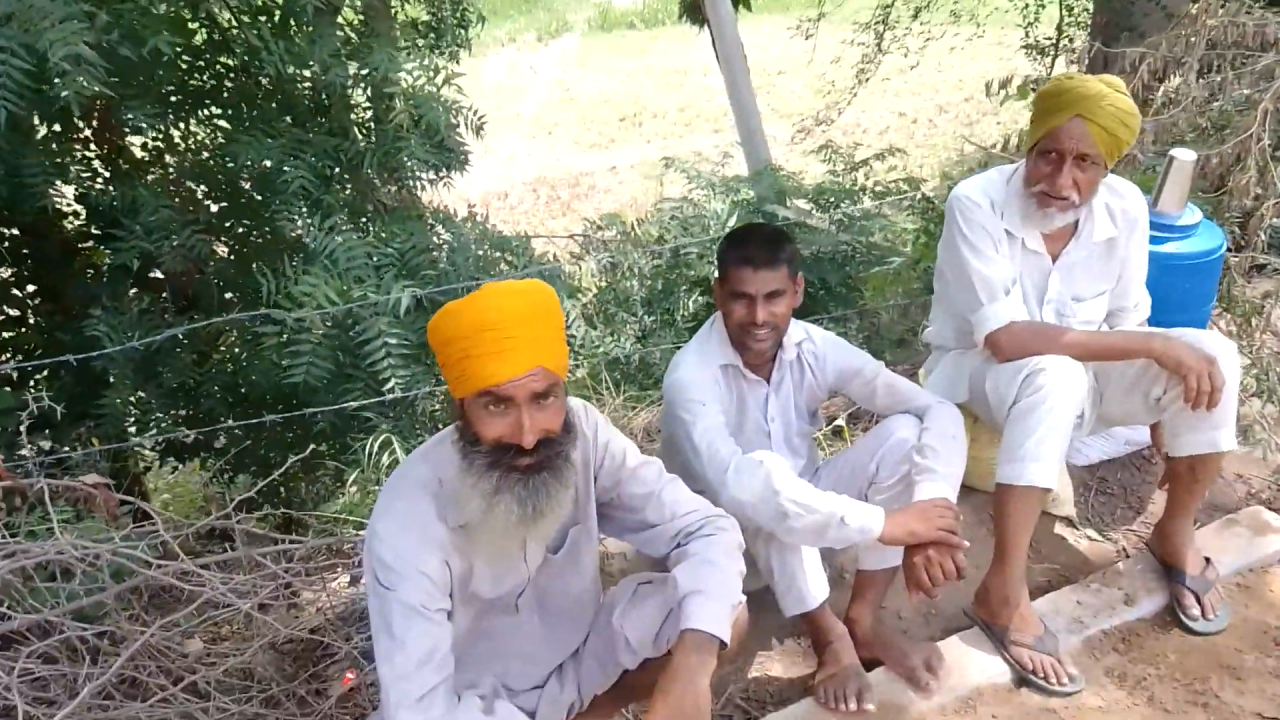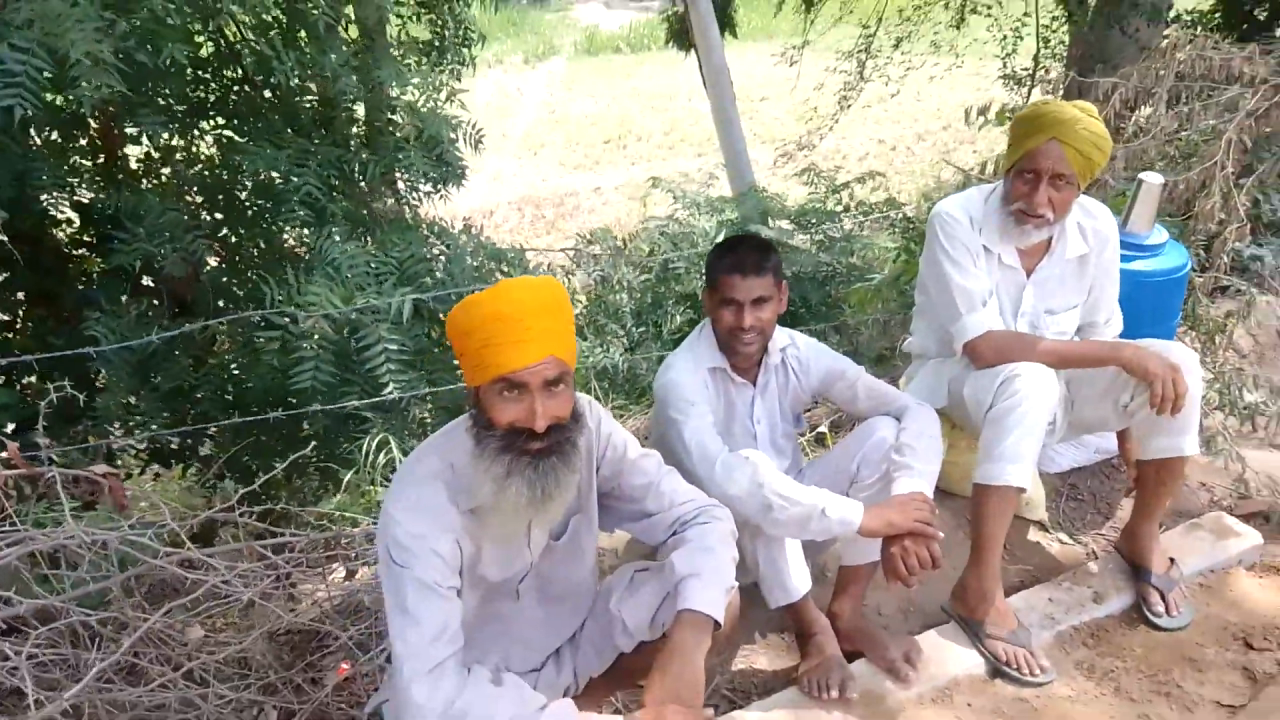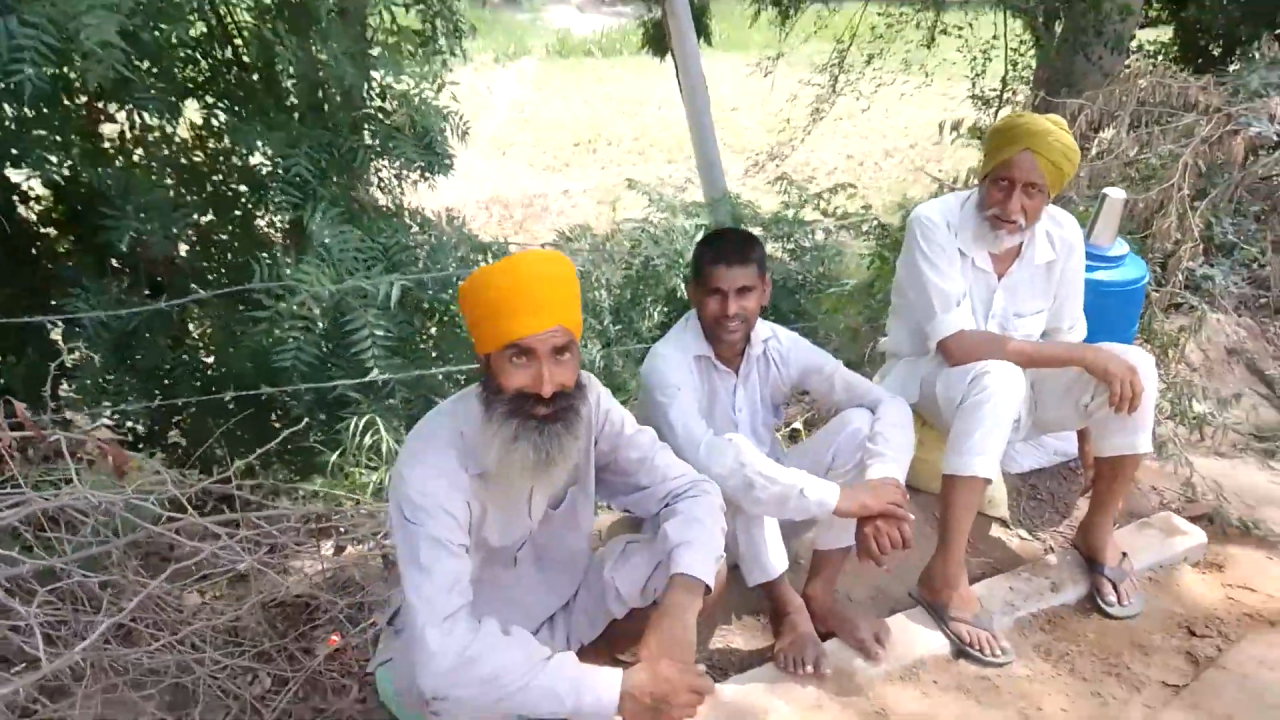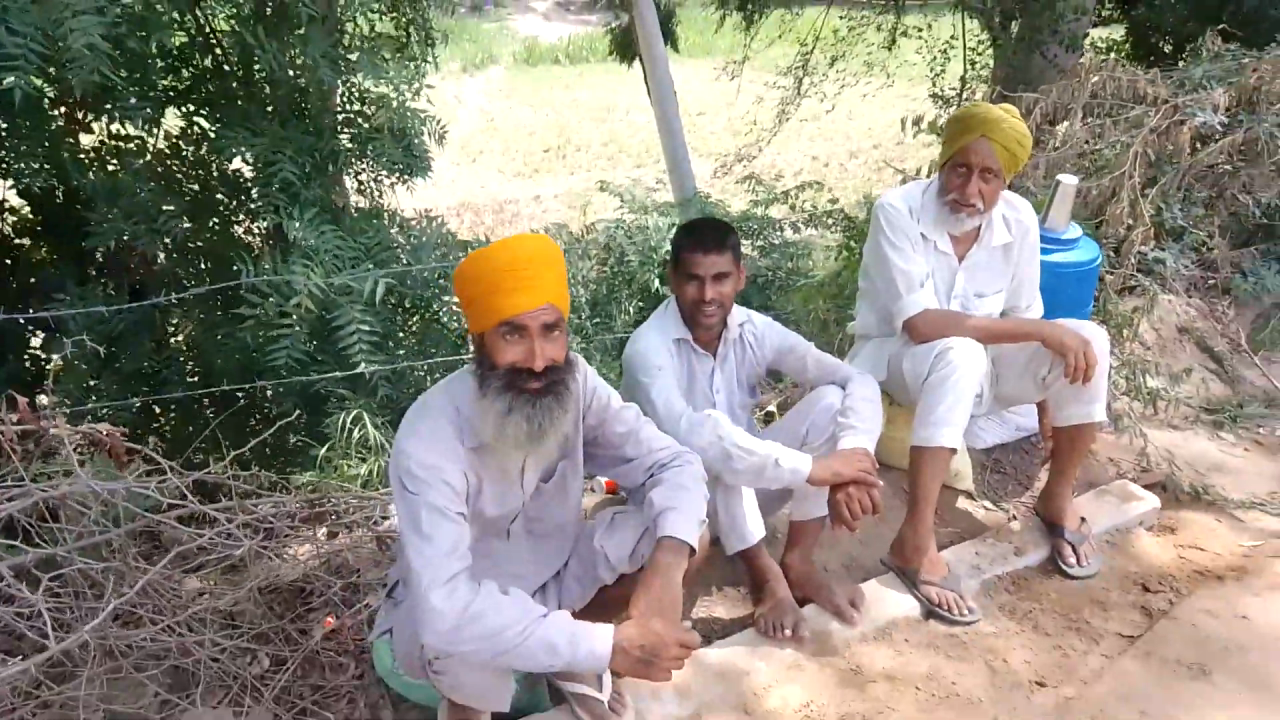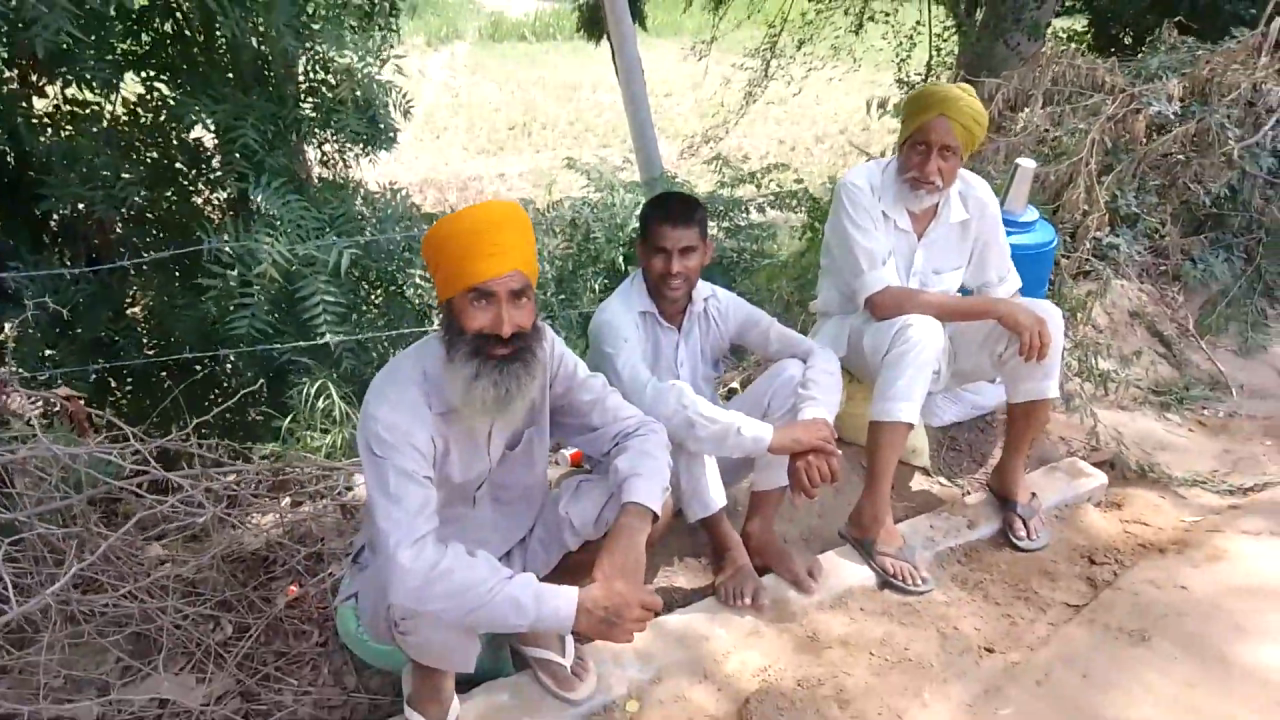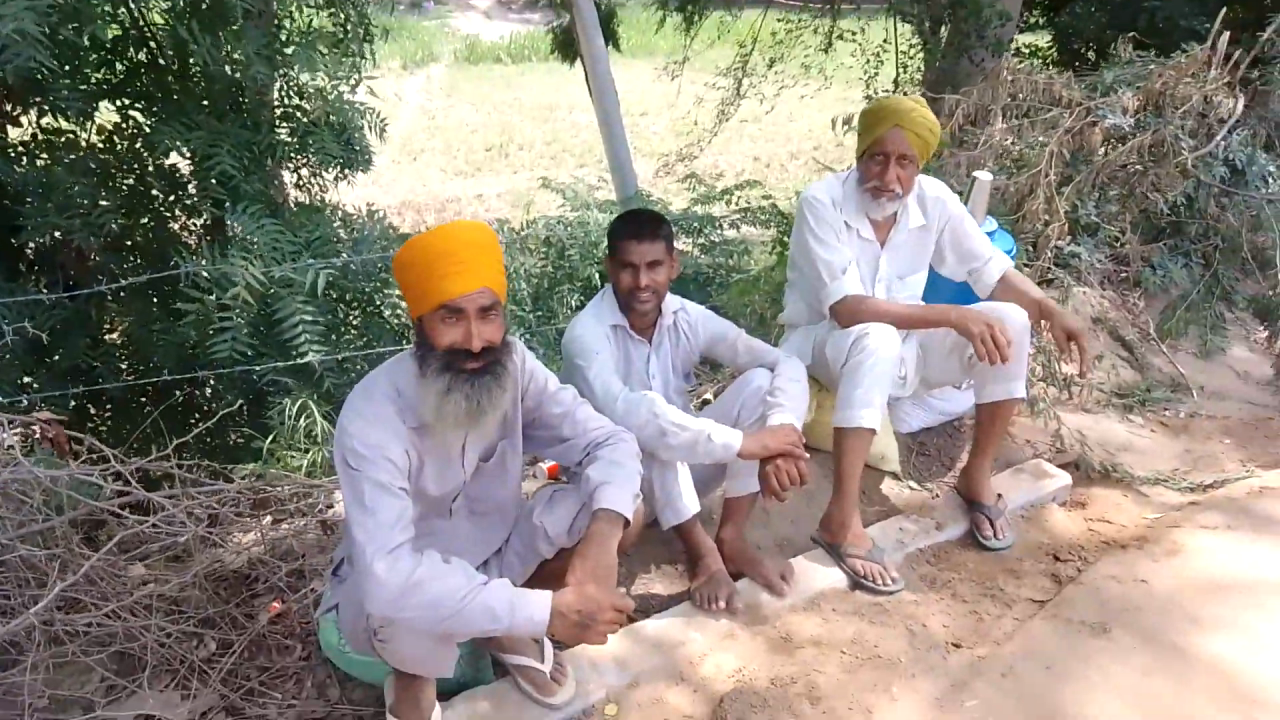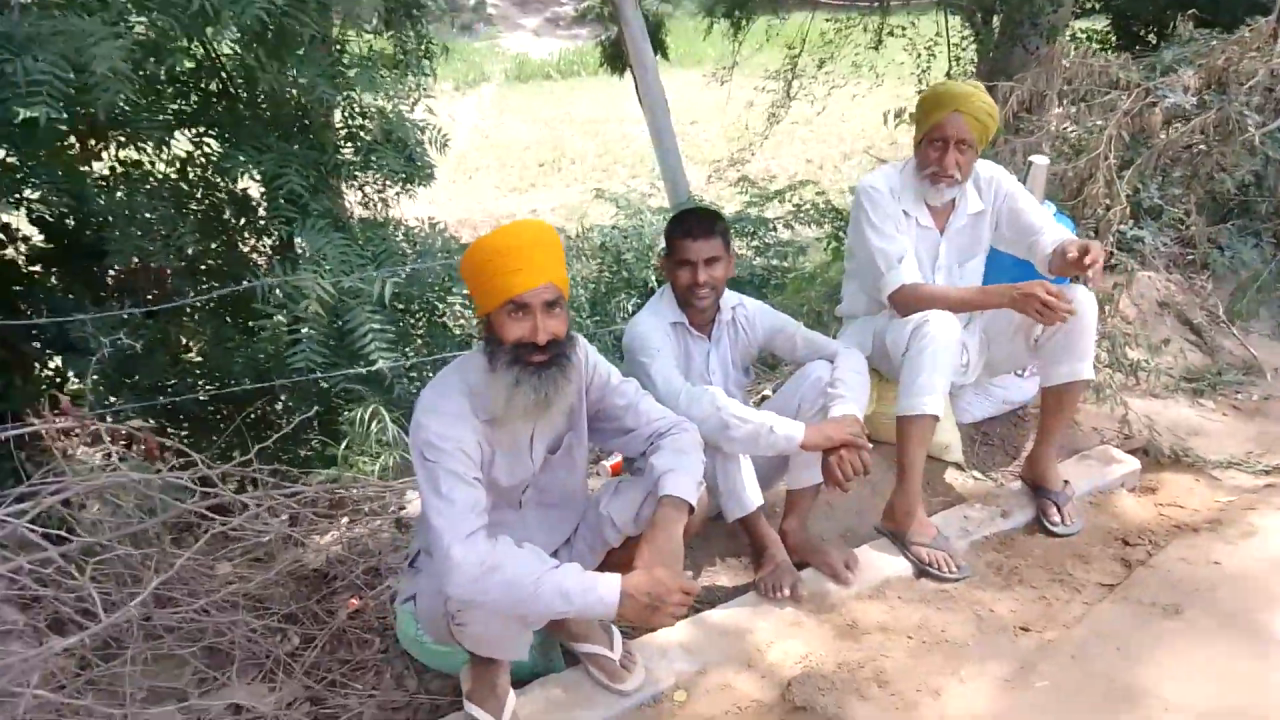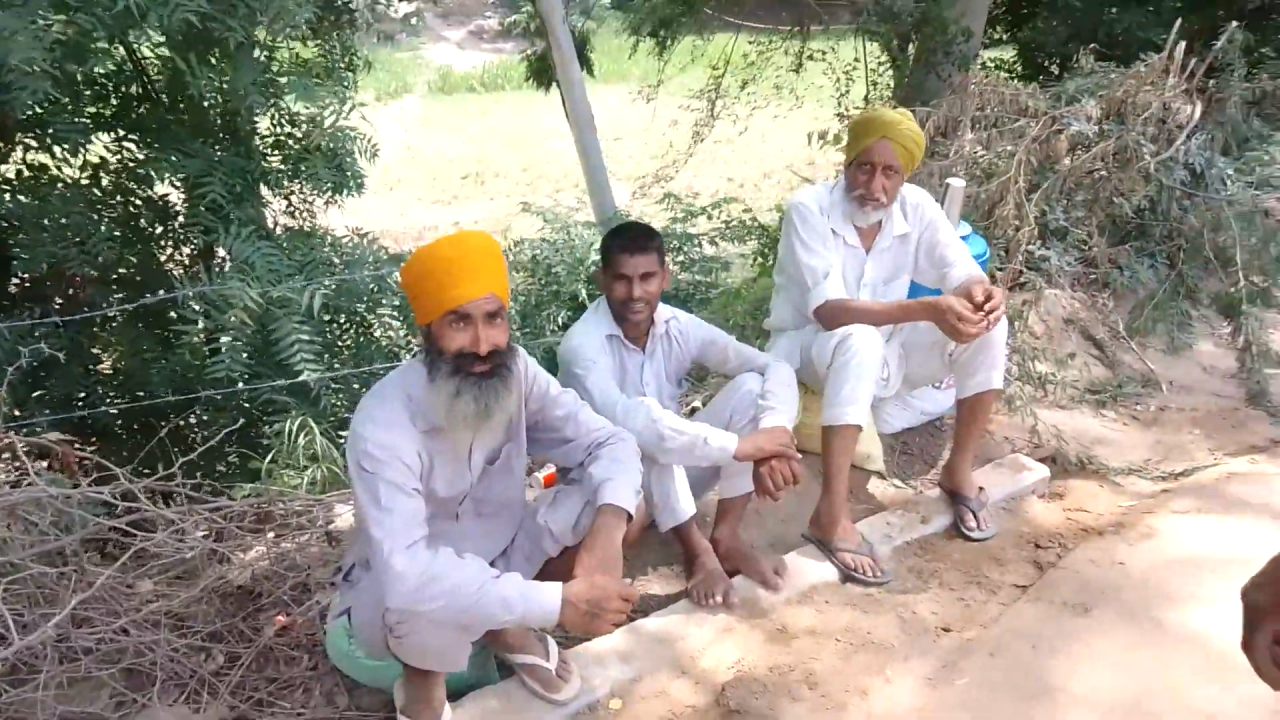
dt=0.3s
person 1, frame 1
left shoulder: (1125, 207)
right shoulder: (976, 203)
left elbow: (1127, 324)
right elbow: (1005, 339)
left wrist: (1163, 420)
right wrist: (1155, 347)
left hip: (1074, 373)
right hip: (975, 369)
left knee: (1211, 356)
right knee: (1055, 375)
left ankle: (1175, 535)
right ankle: (1002, 594)
person 1, frame 2
left shoulder: (1096, 226)
right shoulder: (957, 219)
left elbow: (1098, 337)
right elbow: (985, 347)
left wrist: (1129, 426)
right wrist: (1122, 355)
left hip: (1047, 384)
right hip: (954, 379)
left knee: (1175, 364)
right knee: (1029, 380)
left ankle: (1142, 536)
right ankle: (979, 588)
person 1, frame 3
left shoulder: (1063, 235)
right shoulder: (934, 224)
left elbow: (1062, 340)
right elbow: (957, 345)
left wrist: (1088, 428)
right wrist: (1085, 356)
left hip: (1013, 385)
right hip: (927, 378)
left knee: (1133, 369)
right knee: (998, 376)
left ankle: (1097, 531)
right ankle: (945, 576)
person 1, frame 4
left shoulder: (1018, 218)
right shoulder: (898, 210)
left elbow: (1021, 316)
right elbow: (922, 324)
left wrist: (1047, 399)
right wrist: (1042, 332)
left hip: (975, 364)
right hip: (894, 358)
left knee: (1088, 340)
right knee: (960, 354)
left ankle: (1057, 498)
right ankle: (915, 542)
person 1, frame 5
left shoulder: (976, 197)
right shoulder: (859, 189)
left elbow: (1001, 292)
right elbow: (883, 301)
left wrist: (1022, 382)
right wrist: (996, 310)
left hip: (932, 342)
right hip: (855, 335)
left knee: (1042, 319)
right knee: (918, 331)
left ankle: (1010, 473)
right ankle: (872, 514)
person 1, frame 6
left shoulder: (933, 199)
right shoulder: (822, 201)
left elbow: (993, 269)
right elbow: (846, 308)
left wrist: (1049, 309)
right wrist: (954, 317)
left hip: (897, 346)
right hip: (824, 343)
left knee: (1010, 322)
right knee: (877, 340)
left ankle: (976, 476)
right ankle: (841, 519)
person 1, frame 7
left shoulder: (991, 182)
right shoulder: (878, 191)
left elbow: (1049, 244)
right elbow: (903, 297)
left wrist: (1074, 255)
right wrist: (1008, 295)
left hip: (960, 334)
right hip: (882, 334)
left knee: (1075, 304)
right knee: (937, 327)
left ankle: (1042, 462)
right ankle: (904, 508)
person 1, frame 8
left shoulder: (917, 206)
right shoulder: (810, 208)
left elbow: (961, 276)
right elbow: (830, 311)
left wrist: (980, 291)
right wrist: (928, 309)
left hip: (882, 349)
right hip: (809, 347)
left knee: (986, 323)
right knee: (859, 341)
left ankle: (958, 471)
right ankle: (830, 515)
person 2, frame 1
left shoulder: (582, 431)
right shoulder: (410, 515)
left elbow: (707, 529)
left wrist: (691, 667)
left hip: (575, 653)
left knee: (723, 613)
person 2, frame 2
left shoulder: (584, 428)
right shoulder: (423, 500)
left elbow: (702, 518)
left wrist: (686, 645)
left hip: (571, 638)
left knee: (715, 595)
person 2, frame 3
left shoulder: (584, 402)
right shoulder: (433, 461)
left elbow: (692, 493)
right elbow: (444, 654)
left wrist: (680, 607)
left hip: (561, 605)
right hip: (471, 645)
left knee: (704, 566)
right knee: (449, 674)
left ankle: (569, 676)
person 2, frame 4
left shoulder: (572, 382)
right shoulder: (430, 438)
left elbow: (675, 463)
right elbow: (449, 611)
left wrist: (667, 569)
right wrist: (608, 646)
left hip: (551, 577)
right hip: (456, 618)
left knee: (686, 525)
right knee: (463, 637)
left ankle: (566, 652)
person 2, frame 5
left shoulder: (539, 350)
right shoulder: (398, 402)
left elbow: (639, 432)
right elbow: (414, 569)
left wrist: (631, 529)
right wrist: (573, 608)
left hip: (516, 543)
right hip: (419, 575)
left knee: (648, 500)
right knee: (432, 599)
left ankle: (529, 620)
right ankle: (432, 669)
person 2, frame 6
left shoulder: (511, 365)
right shoulder: (374, 417)
left elbow: (610, 443)
right elbow: (390, 579)
left wrist: (603, 538)
right wrist: (547, 612)
left hip: (493, 553)
right hip: (397, 587)
left knee: (623, 505)
right knee: (410, 608)
left ankle: (502, 625)
right ankle: (413, 677)
person 2, frame 7
left shoulder: (575, 359)
right shoulder: (445, 411)
left elbow: (673, 433)
right elbow: (465, 565)
left wrist: (668, 522)
right wrist: (615, 595)
left hip: (560, 543)
right hip: (463, 577)
left knee: (684, 499)
right knee: (484, 597)
left ankle: (570, 615)
right ankle: (488, 662)
person 2, frame 8
left shoulder: (514, 371)
right shoulder: (384, 423)
left elbow: (610, 443)
right elbow: (406, 575)
left wrist: (609, 528)
right wrist: (558, 603)
left hip: (498, 556)
right hip: (396, 594)
left knee: (617, 503)
right knee: (426, 605)
left ankle: (506, 626)
right ankle: (423, 674)
person 3, frame 1
left shoulder: (815, 348)
right shoulder: (691, 375)
left elbow: (938, 411)
right elbow: (734, 487)
left wrist: (930, 510)
right wrist: (881, 524)
left hip: (807, 517)
left knee: (904, 432)
right knee: (764, 472)
left ankle: (862, 623)
right ankle: (829, 637)
person 3, frame 2
left shoulder: (799, 354)
right shoulder: (682, 377)
left elbow: (916, 414)
right elbow: (723, 482)
left wrist: (907, 506)
right wrist: (861, 517)
left hip: (791, 518)
left knee: (884, 433)
right knee: (748, 484)
left ankle: (846, 615)
right ankle: (812, 629)
person 3, frame 3
left shoulder: (780, 346)
right shoulder: (667, 364)
left elbow: (889, 405)
right elbow: (707, 461)
left wrist: (882, 492)
right wrist: (837, 498)
left hip: (771, 503)
left knee: (859, 424)
right knee: (730, 477)
left ankle: (819, 597)
right ankle: (787, 608)
person 3, frame 4
left shoulder: (755, 330)
right shoulder: (648, 348)
left elbow: (859, 382)
right elbow: (687, 435)
left wrist: (852, 460)
right wrist: (810, 468)
left hip: (747, 483)
left knee: (830, 400)
right knee: (711, 449)
left ankle: (797, 564)
right ankle: (766, 576)
person 3, frame 5
left shoulder: (719, 305)
right shoulder: (615, 320)
left elbow: (819, 356)
right elbow: (651, 403)
left wrist: (813, 429)
right wrist: (771, 437)
left hip: (710, 454)
left knee: (792, 374)
right knee: (675, 420)
left ankle: (758, 534)
right ankle: (726, 545)
person 3, frame 6
left shoulder: (688, 318)
right shoulder: (586, 335)
left elbow: (786, 365)
right elbow: (624, 413)
left wrist: (781, 433)
right wrist: (740, 442)
left hip: (682, 469)
left knee: (760, 382)
right knee: (647, 426)
left ankle: (732, 540)
right ankle: (700, 551)
person 3, frame 7
left shoulder: (747, 313)
right shoulder: (646, 332)
left elbow: (846, 356)
right elbow: (687, 408)
left wrist: (843, 425)
right wrist: (802, 434)
left hip: (744, 460)
left knee: (820, 374)
right knee: (709, 423)
left ankle: (794, 531)
right ankle: (764, 542)
person 3, frame 8
left shoulder: (679, 327)
right shoulder: (582, 345)
left elbow: (776, 368)
right elbow: (623, 420)
left wrist: (772, 437)
right wrist: (736, 445)
left hip: (677, 473)
left knee: (751, 385)
right knee: (646, 433)
left ankle: (726, 539)
right ankle: (696, 549)
